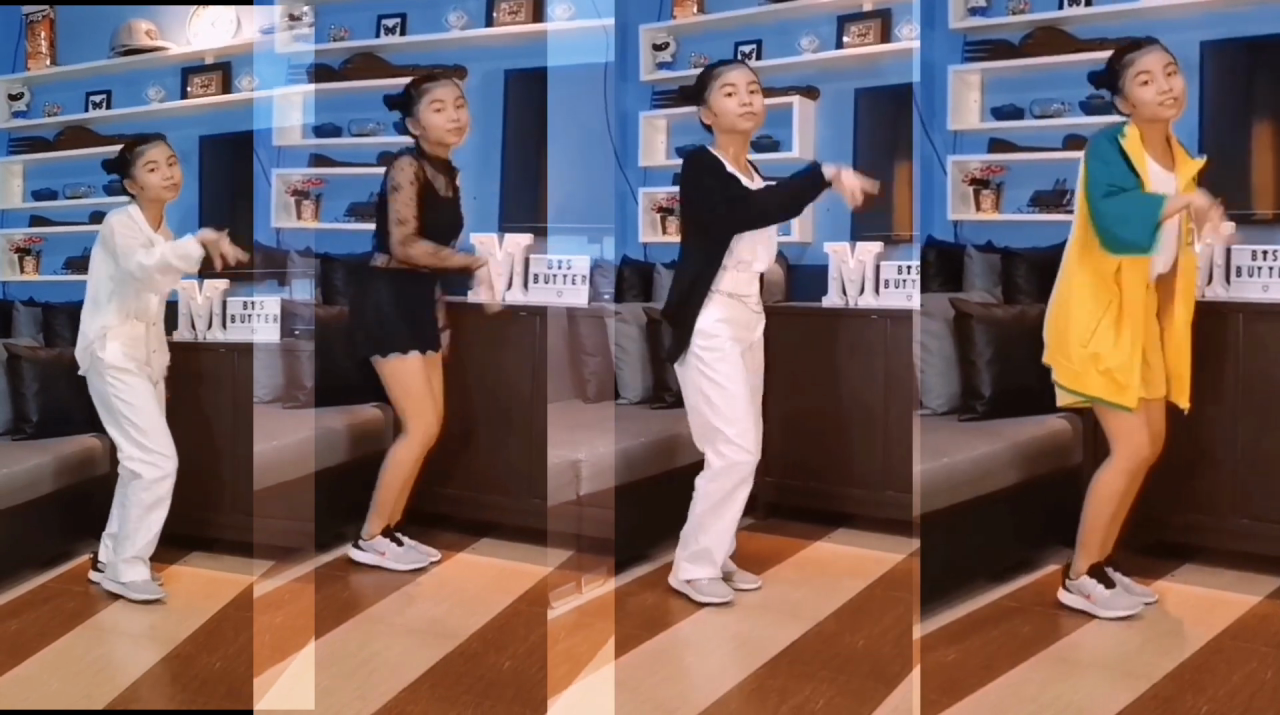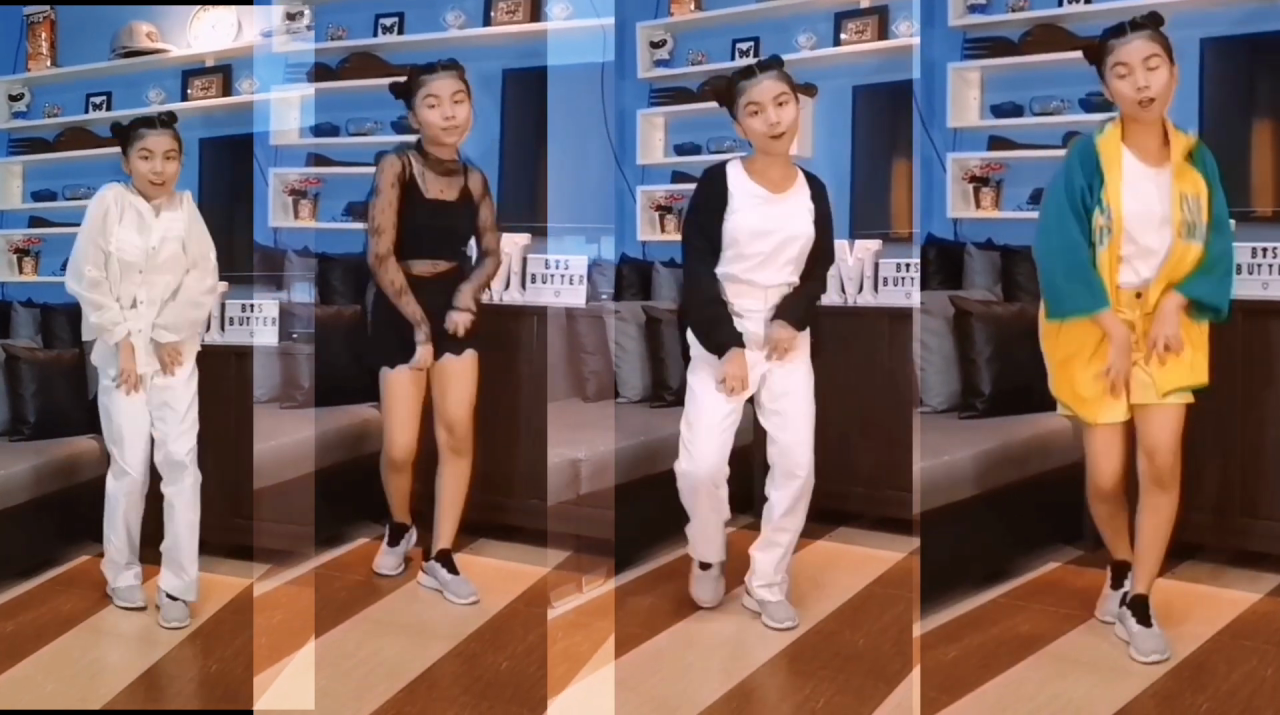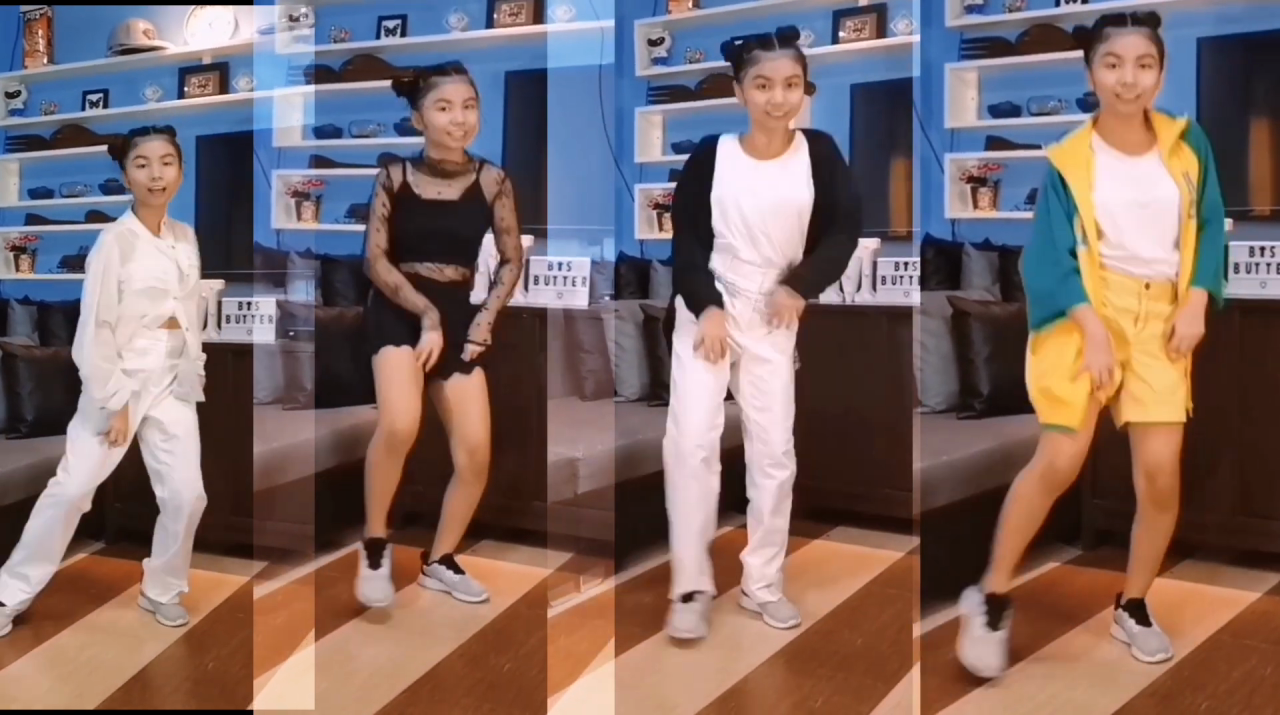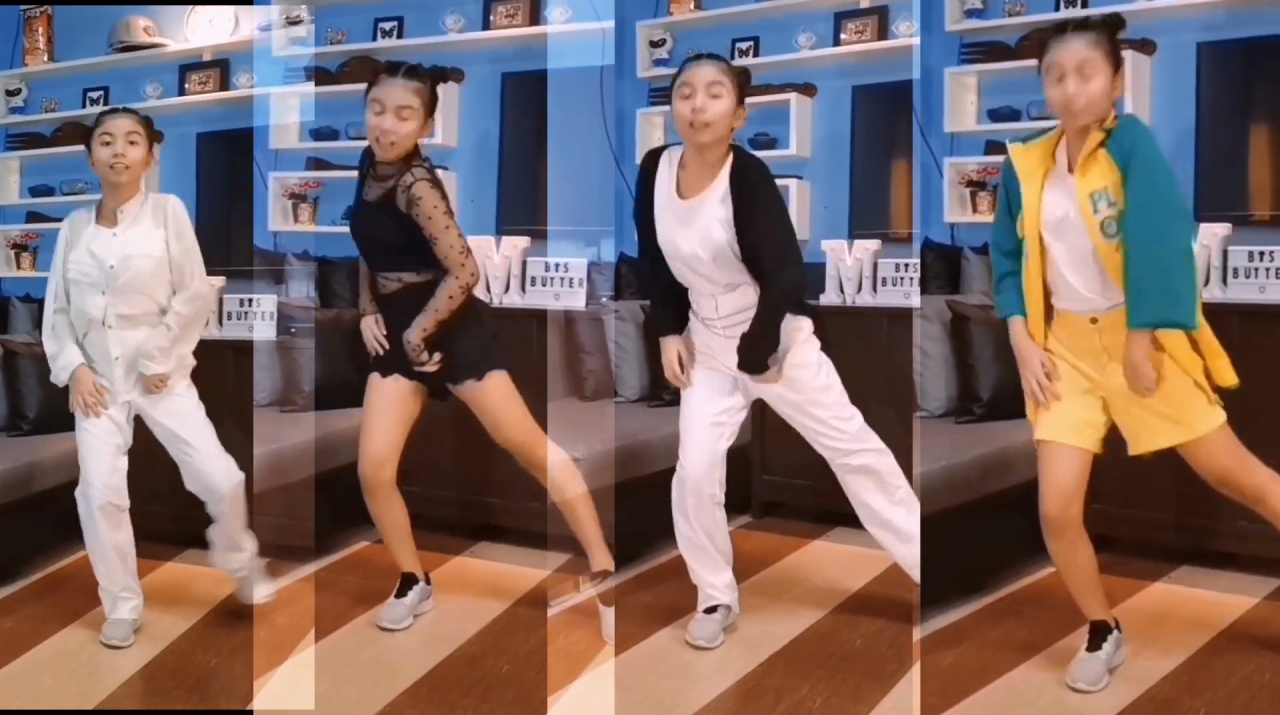
dt=0.7s
person 1, frame 1
left shoulder: (1182, 160)
right shoulder: (1109, 151)
right elbow: (1115, 219)
right wrist: (1180, 201)
left hip: (1145, 317)
right hip: (1102, 319)
left knee: (1149, 444)
right knee: (1132, 448)
left ankle: (1098, 565)
right ankle: (1079, 577)
person 1, frame 2
left shoulder: (1193, 158)
right shoulder: (1088, 156)
left elbow: (1215, 244)
right elbow: (1063, 250)
left wrist: (1178, 305)
right wrist: (1110, 330)
left hip: (1166, 321)
right hip: (1096, 325)
left knee: (1162, 463)
right knee: (1106, 475)
left ankle: (1137, 601)
right ankle: (1120, 565)
person 1, frame 3
left shoulder: (1184, 143)
right shoulder: (1069, 161)
left elbow: (1208, 228)
right elbow: (1048, 256)
left wrist: (1195, 302)
right wrist: (1088, 332)
left hip: (1167, 321)
right hip: (1089, 318)
left knee: (1160, 479)
right knee: (1056, 464)
left ankle: (1132, 605)
right ankle: (992, 596)
person 1, frame 4
left shoulder: (1132, 142)
right shoulder: (1021, 167)
left elbow: (1162, 246)
right elbow: (1009, 262)
left wrist: (1141, 338)
right wrist: (1021, 339)
left hip: (1150, 341)
right hip: (1065, 349)
right knee: (1058, 511)
right ankle: (1103, 631)
person 2, frame 1
left shoulder: (747, 167)
right shoulder: (701, 165)
right elbow: (751, 208)
right wrist: (827, 175)
left hip: (746, 318)
right hip: (711, 323)
left knee: (743, 447)
right knee: (733, 450)
left ankle: (714, 557)
right ankle: (693, 567)
person 2, frame 2
left shoulder: (812, 189)
right shoulder: (719, 183)
left elbow: (819, 268)
right elbow: (696, 273)
left wrist: (792, 319)
right wrist: (727, 347)
left hip: (784, 341)
right hip: (721, 341)
left knee: (796, 465)
right knee: (699, 463)
left ankle: (767, 585)
right ankle: (708, 554)
person 2, frame 3
left shoulder: (818, 150)
right shoulder: (711, 154)
left elbow: (845, 230)
right elbow: (685, 238)
left wrist: (801, 285)
right wrist: (704, 307)
left hip: (771, 321)
right hip: (707, 314)
left knee: (773, 455)
right knee: (691, 444)
left ankle: (764, 584)
right ankle: (690, 585)
person 2, frame 4
left shoulder: (747, 175)
right shoulder: (654, 169)
left elbow: (783, 271)
left wrist: (758, 353)
right wrist: (669, 332)
left hip: (774, 340)
right hip: (706, 342)
left knee: (852, 447)
right knee: (695, 474)
right ankle: (717, 597)
person 3, frame 1
left shoulder: (447, 171)
right shoulder: (408, 166)
right elbow: (405, 245)
left wrist: (439, 313)
right wrist: (476, 263)
left hip: (420, 303)
right hip: (389, 302)
left knee: (429, 425)
right knee: (421, 428)
left ankle: (388, 531)
right ankle: (370, 537)
person 3, frame 2
left shoulder: (472, 176)
right shoulder: (397, 166)
left elbow: (490, 253)
right elbow: (380, 256)
left wrist: (466, 298)
right wrist: (421, 327)
left hip: (453, 311)
right hip: (401, 314)
left knee: (457, 439)
right knee: (400, 452)
left ankle: (439, 558)
right ankle: (400, 525)
person 3, frame 3
left shoulder: (491, 178)
right shoulder: (395, 175)
left elbow: (512, 257)
right elbow: (375, 259)
left wrist: (483, 323)
right wrist: (426, 314)
left hip: (461, 316)
right hip: (399, 313)
left knee: (475, 456)
right knee: (398, 426)
left ankle: (440, 560)
right ankle: (375, 544)
person 3, frame 4
left shoulder: (422, 184)
right shoulder: (372, 166)
left elbow: (461, 270)
left wrist: (420, 330)
right wrist: (370, 310)
left hip: (451, 328)
right hip: (396, 331)
left knee: (532, 450)
right knee: (373, 473)
left ankle: (604, 571)
right ankle: (413, 580)
person 4, frame 1
left shoulder: (163, 234)
right shoulder: (121, 223)
right elbow: (142, 268)
right wrist: (201, 242)
left hip: (144, 361)
right hip: (114, 361)
left knee: (143, 464)
right knee: (156, 463)
left ankle: (111, 559)
right ankle: (126, 569)
person 4, frame 2
left shoulder: (186, 210)
right shoulder: (108, 202)
left elbow: (204, 284)
right elbow: (85, 281)
left wrist: (172, 334)
right wrist: (121, 340)
left hip: (173, 353)
right hip: (120, 354)
left knee: (180, 460)
right knee: (129, 467)
left ankle: (179, 585)
right ankle: (121, 575)
person 4, frame 3
left shoulder: (186, 237)
right shoulder: (115, 241)
right elbow: (93, 328)
left wrist: (191, 371)
right wrist: (114, 400)
left hip: (170, 382)
right hip: (114, 383)
left knee: (187, 494)
right knee: (71, 489)
left ankle: (162, 590)
person 4, frame 4
left shoulder: (167, 211)
right shoulder: (72, 226)
left elbow: (195, 297)
right elbow: (57, 309)
left wrist: (162, 362)
right wrist: (74, 368)
left hip: (158, 374)
right hip: (95, 377)
left knee: (221, 479)
right knee: (99, 492)
left ankle: (241, 564)
right ankle: (123, 606)
